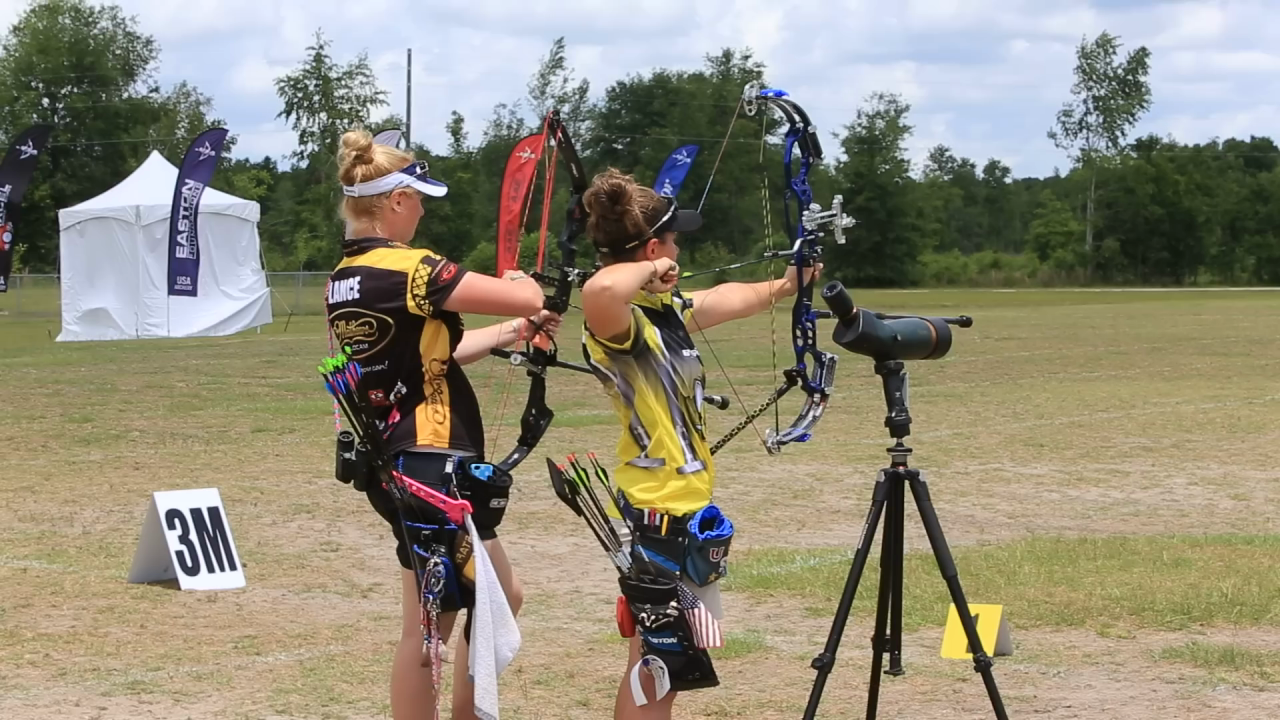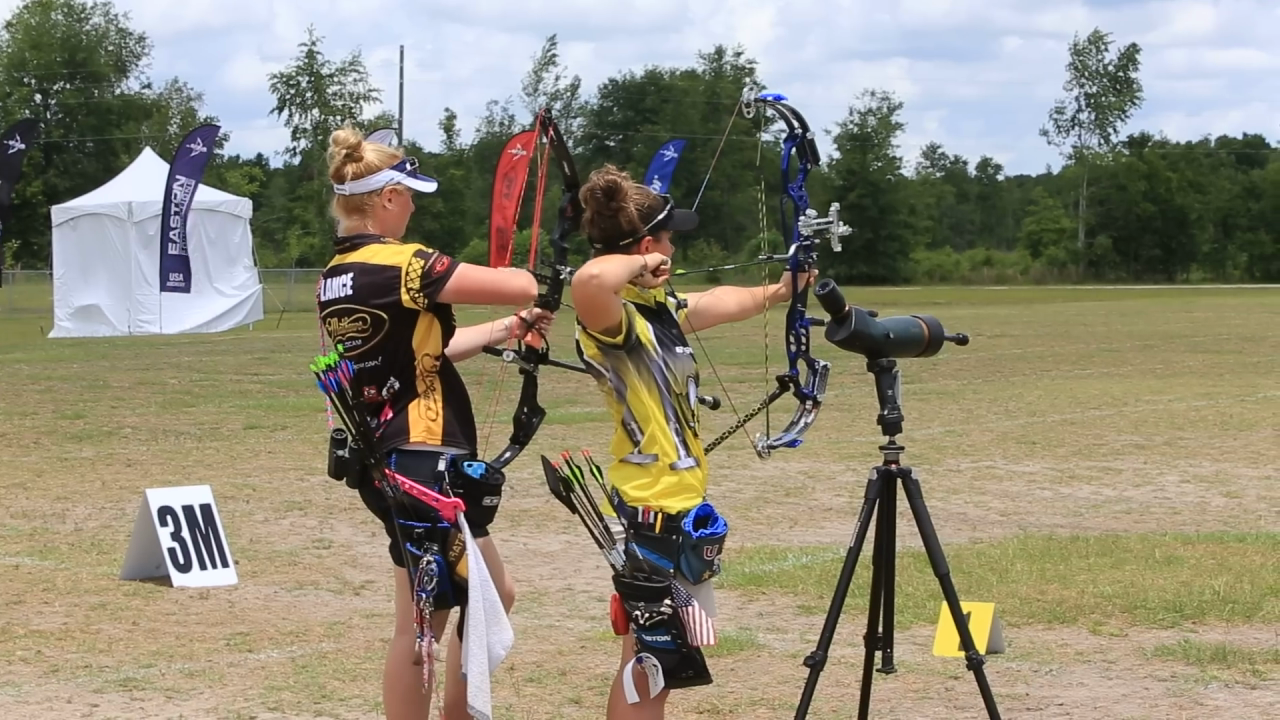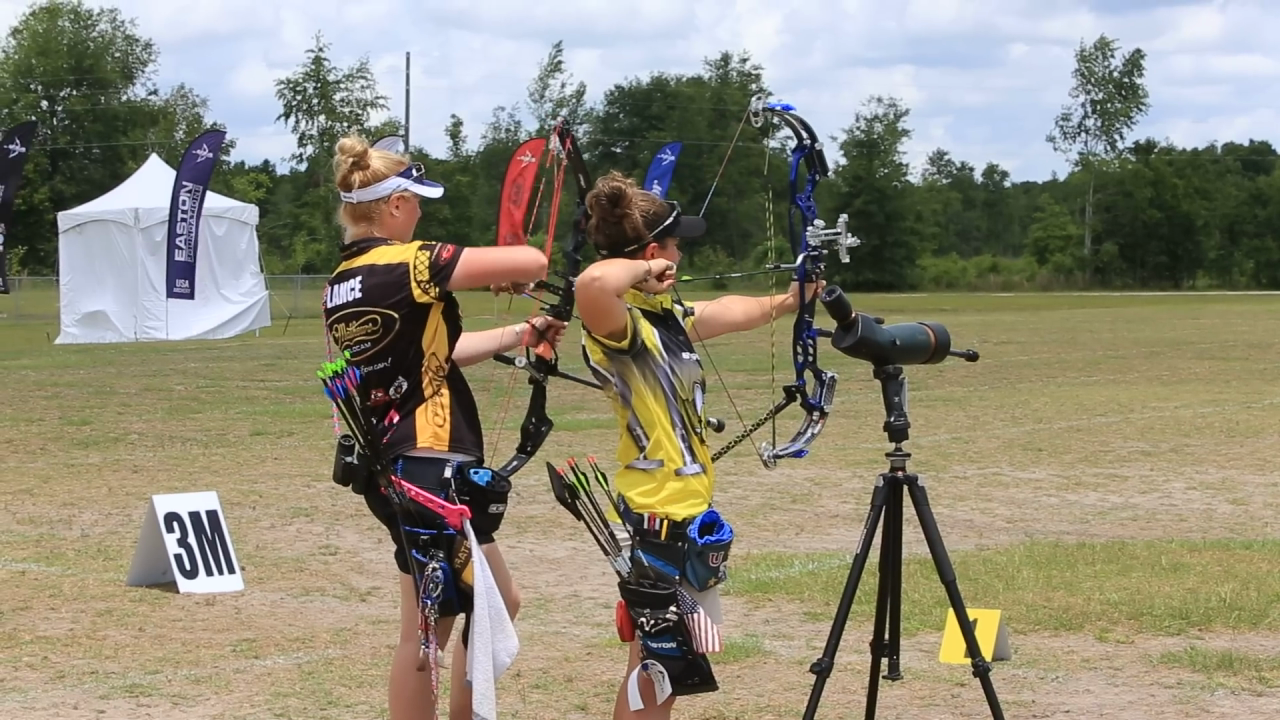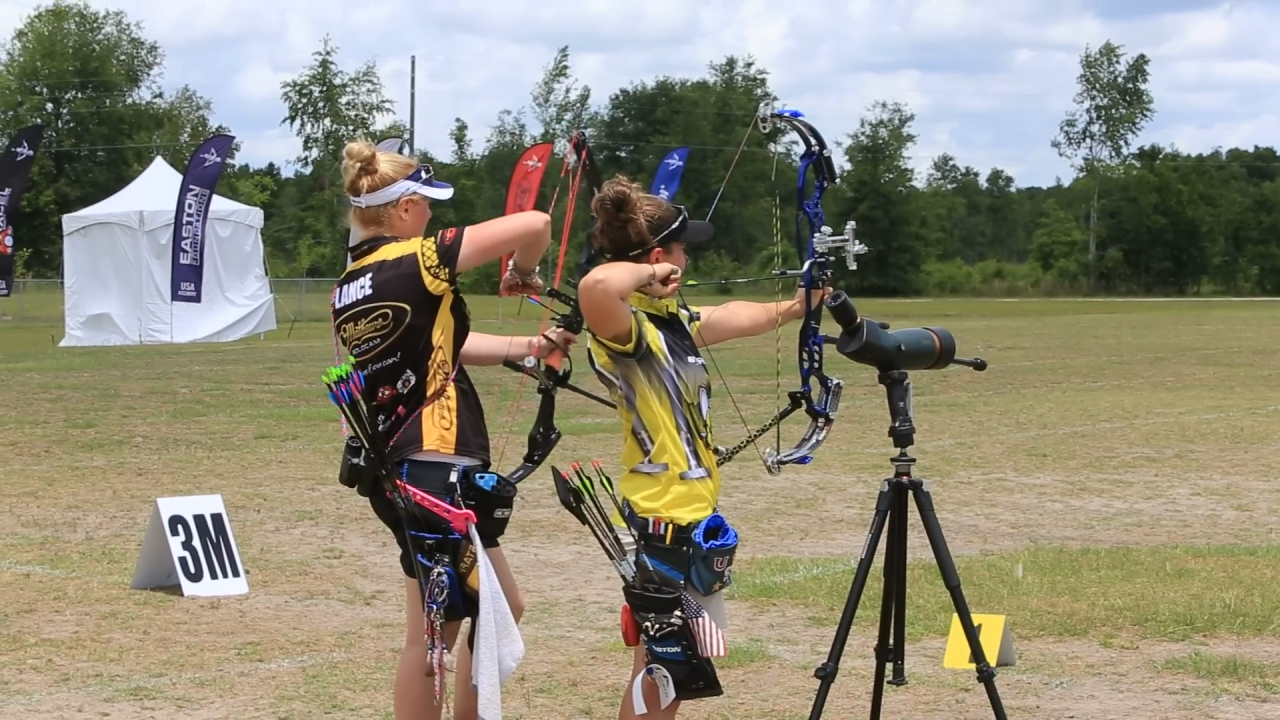
dt=0.4s
person 1, frame 1
left shoulder: (346, 278)
right shoulder: (406, 270)
right elbow: (529, 298)
left wrist: (512, 332)
right wrist: (517, 280)
left hip: (396, 464)
right hip: (429, 468)
left knee: (501, 596)
right knee: (426, 628)
person 1, frame 2
left shoulder: (337, 275)
right shoulder: (399, 265)
right elbow: (521, 287)
left wrist: (505, 329)
right wrist: (512, 289)
left hip: (386, 461)
right hip: (421, 465)
left knee: (493, 594)
right knee: (420, 624)
person 1, frame 3
left shoulder: (343, 283)
right shoulder: (405, 266)
right elbow: (531, 261)
left wrist: (517, 335)
right wrist: (512, 280)
left hip: (390, 467)
right hip: (428, 470)
left knee: (498, 602)
right knee: (426, 630)
person 1, frame 4
left shoulder: (351, 286)
right shoulder: (413, 263)
right elbow: (533, 225)
left wrist: (529, 346)
right wrist: (523, 272)
left hip: (397, 470)
right hip: (433, 473)
left knee: (501, 607)
right knee: (433, 635)
person 2, frame 1
left shoulder: (665, 308)
right shoulder: (619, 319)
left elbow: (724, 299)
right elbow: (599, 289)
left wrist: (782, 287)
right wrist: (649, 272)
left hip: (681, 512)
right hip: (658, 518)
left knee: (664, 663)
right knee: (653, 670)
person 2, frame 2
left shoulder: (657, 306)
right shoulder: (612, 315)
left elbow: (716, 302)
right elbow: (588, 279)
left wrist: (777, 292)
right wrist: (639, 266)
left hip: (675, 509)
right hip: (652, 516)
left knee: (658, 662)
right knee: (647, 667)
person 2, frame 3
left shoulder: (665, 313)
right shoulder: (619, 322)
left elbow: (724, 310)
right elbow: (592, 282)
left wrist: (784, 302)
right wrist: (642, 272)
left hip: (683, 516)
right hip: (658, 523)
left knee: (664, 668)
right knee: (653, 675)
person 2, frame 4
left shoulder: (671, 318)
right shoulder: (624, 326)
left elbow: (731, 316)
right elbow: (595, 285)
left wrist: (791, 308)
right wrist: (647, 275)
left hip: (688, 520)
right hip: (662, 527)
left knee: (671, 671)
right knee: (659, 676)
